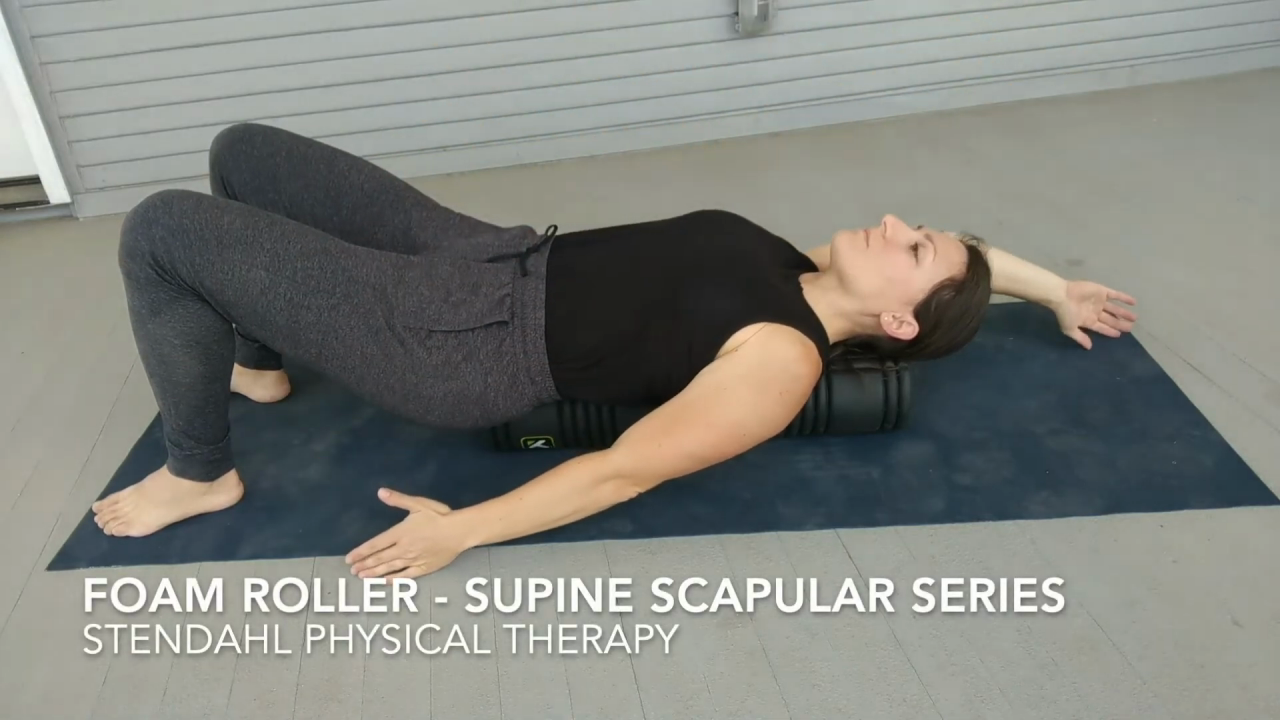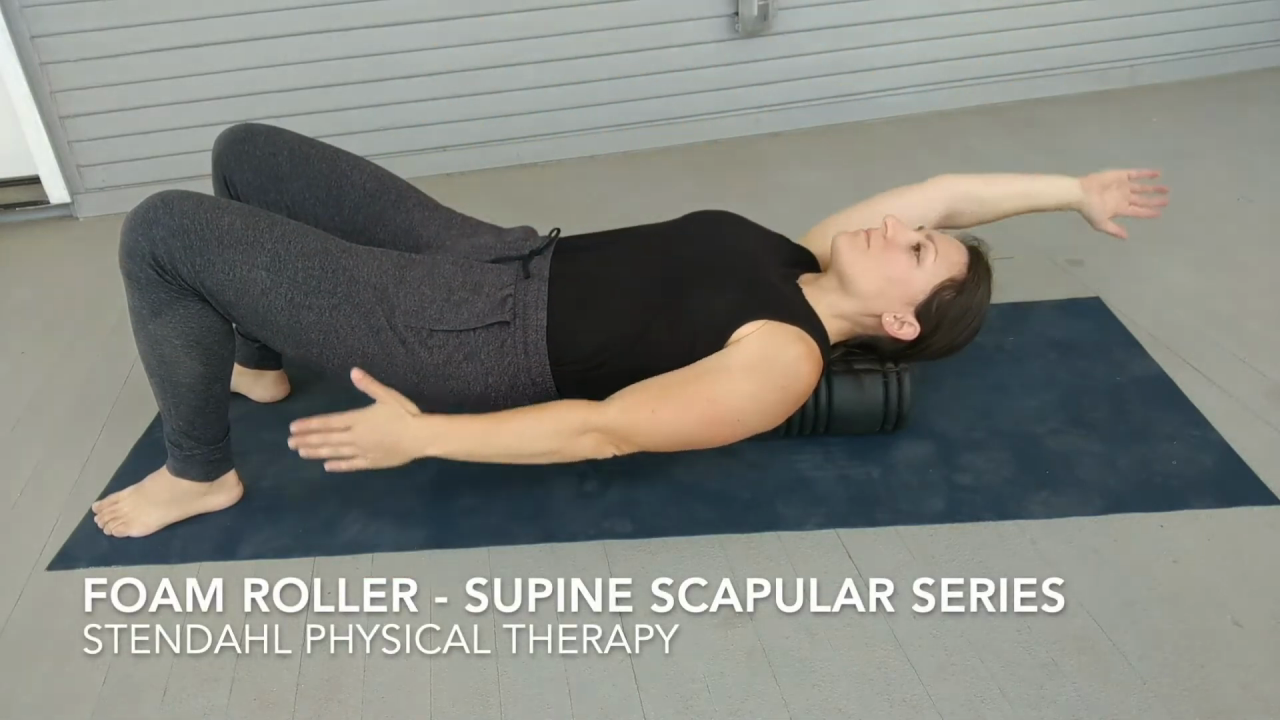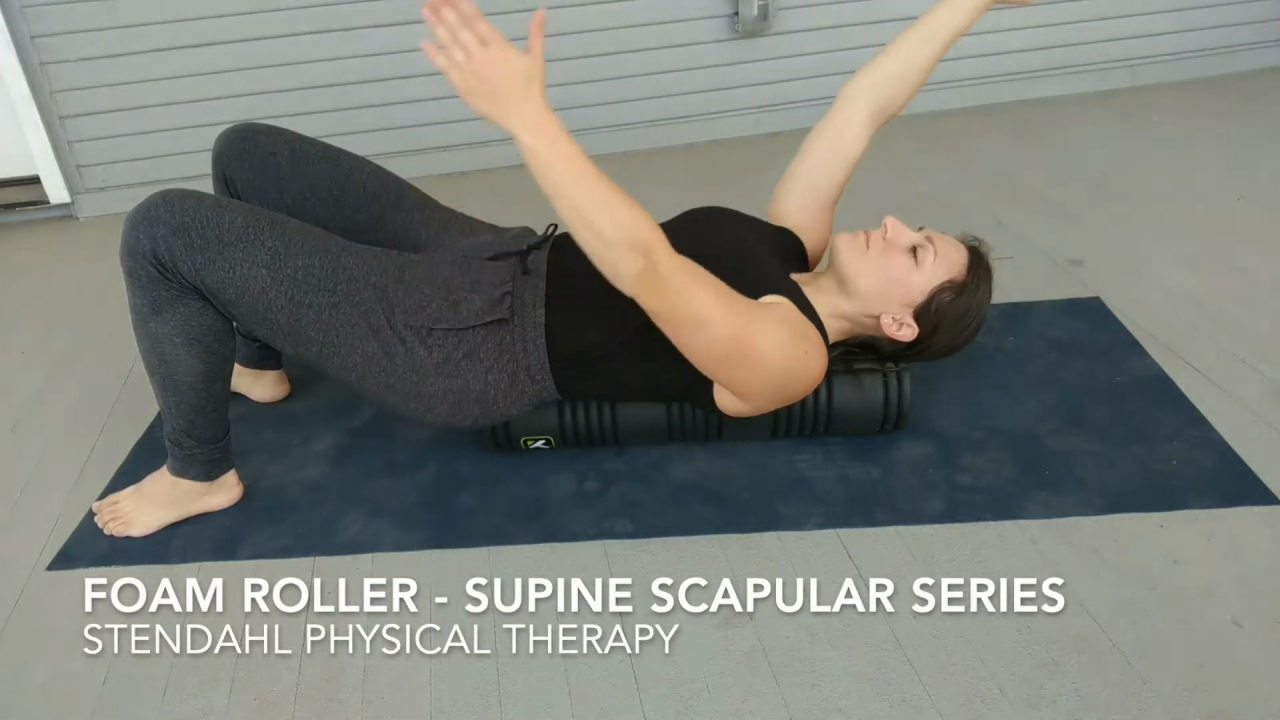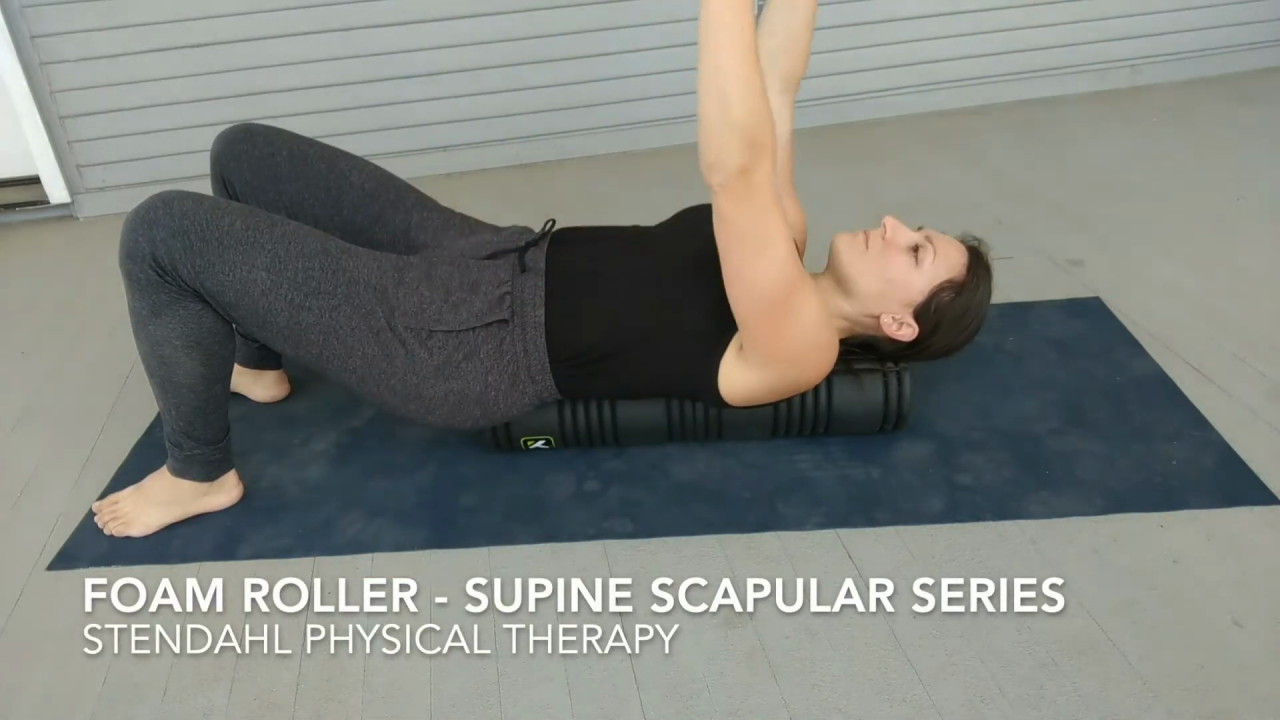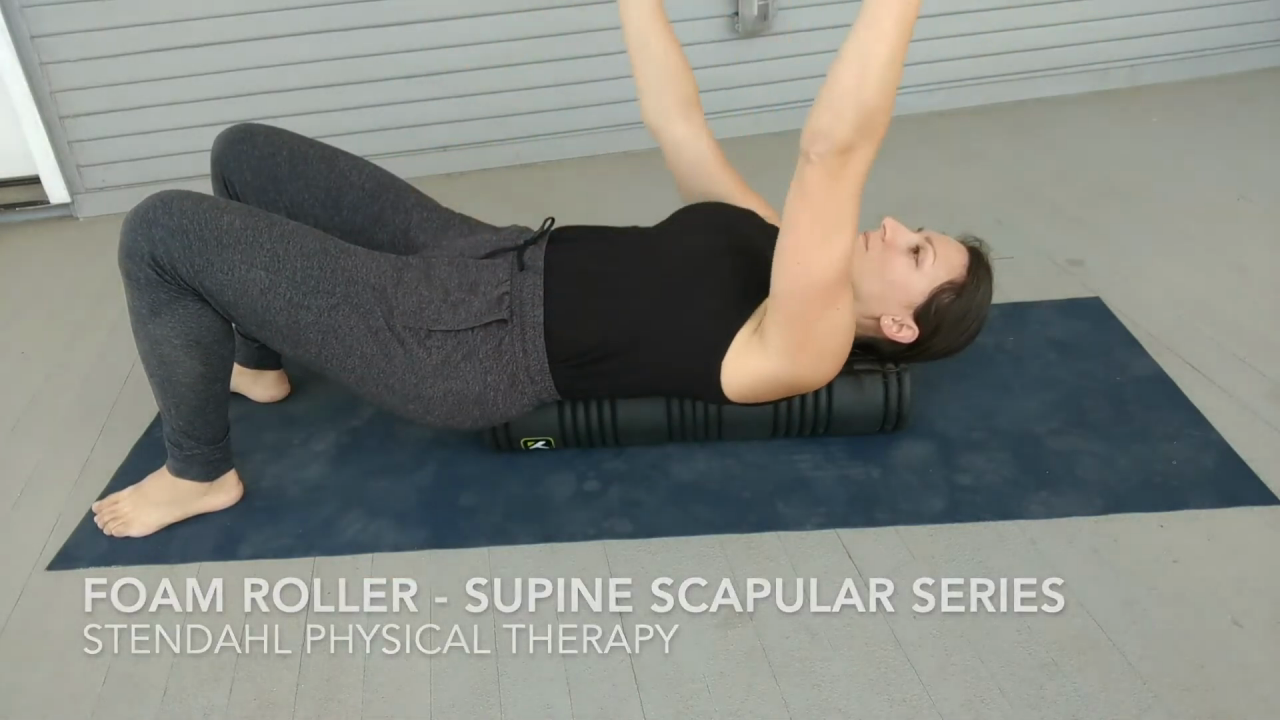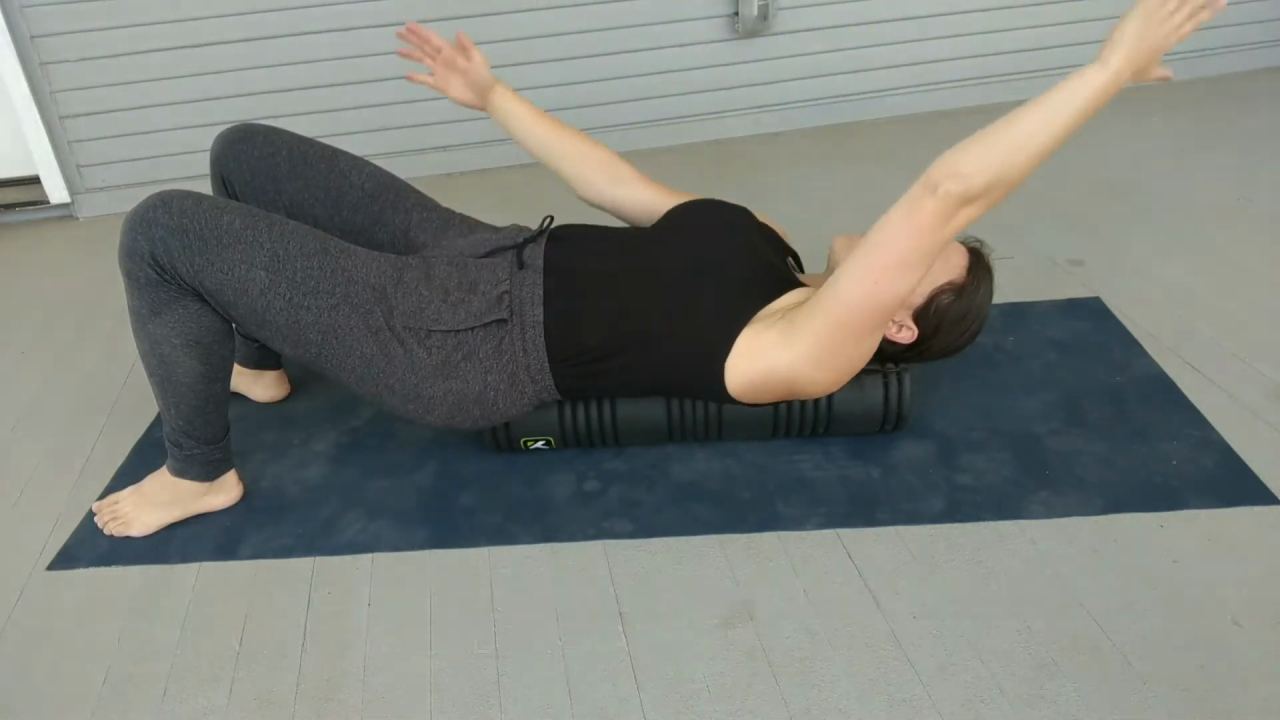
dt=0.3s
person 1, frame 1
left shoulder: (781, 362)
right shoulder: (811, 272)
left elbow: (622, 471)
right elbow: (958, 241)
left wrist: (457, 530)
left hip: (470, 348)
right hip: (501, 261)
left knee: (161, 230)
right knee: (242, 153)
left ankle: (199, 474)
right ankle: (254, 359)
person 1, frame 2
left shoulder: (784, 364)
right shoulder: (812, 268)
left elbow: (610, 428)
right elbow: (930, 194)
left wrist: (425, 434)
right wrist: (1073, 190)
left hip: (482, 338)
right hip: (502, 264)
left knee: (162, 230)
right knee: (245, 152)
left ankle: (197, 476)
right ankle: (258, 360)
person 1, frame 3
left shoulder: (785, 353)
right shoulder: (793, 250)
left elbow: (644, 266)
right elbow: (854, 116)
left wrist: (525, 114)
left hip: (469, 350)
right hip: (480, 267)
left knee: (160, 230)
right knee: (244, 152)
left ankle: (198, 474)
right ankle: (252, 362)
person 1, frame 4
left shoulder: (799, 345)
right shoulder: (778, 261)
left elbow: (743, 167)
right elbow: (771, 92)
left hip: (469, 346)
right hip: (491, 261)
left knee: (159, 230)
right knee: (243, 152)
left ankle: (198, 473)
right ankle: (252, 360)
person 1, frame 5
left shoulder: (810, 343)
right shoulder: (769, 243)
left elbow: (834, 151)
right elbow: (679, 122)
left hip: (471, 347)
right hip: (491, 259)
left knee: (159, 229)
right knee: (245, 152)
left ankle: (200, 474)
right ankle: (256, 360)
person 1, frame 6
left shoulder: (807, 355)
right shoulder: (764, 254)
left elbow: (946, 194)
right elbow: (614, 182)
right wrist: (494, 98)
left hip: (469, 344)
right hip: (494, 258)
left knee: (161, 230)
right knee: (245, 153)
left ankle: (201, 473)
right ankle: (253, 358)
